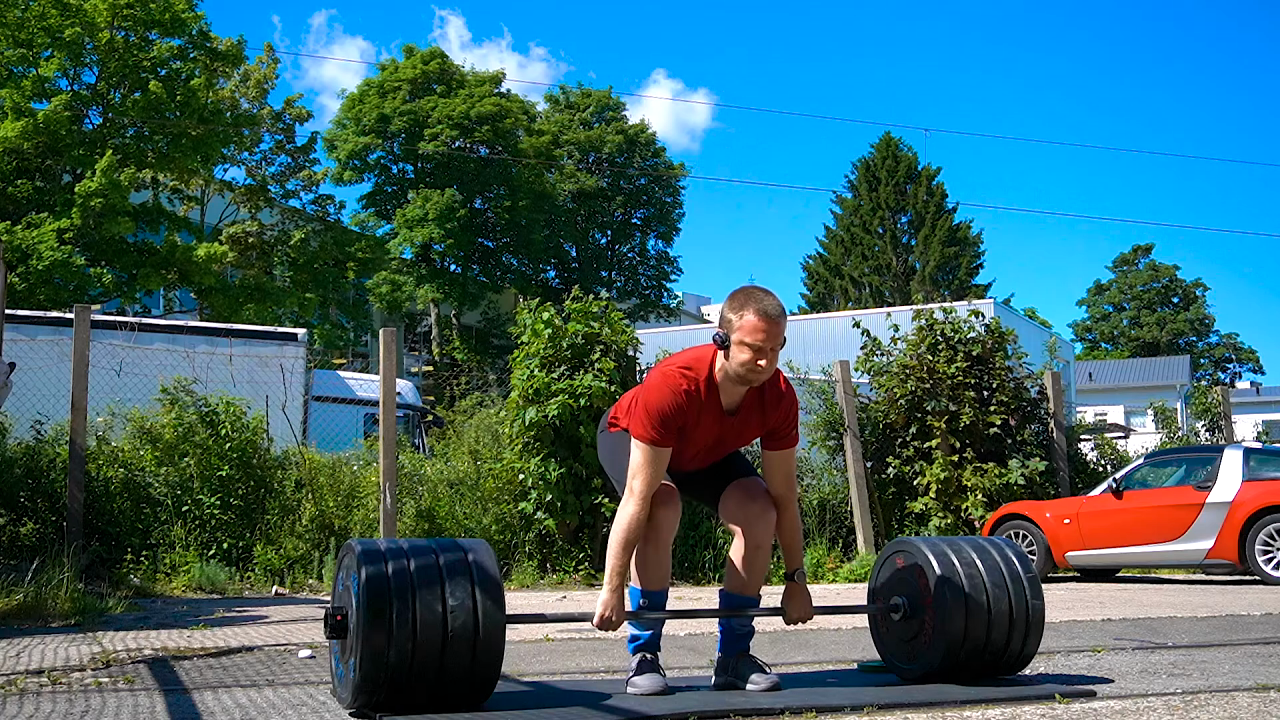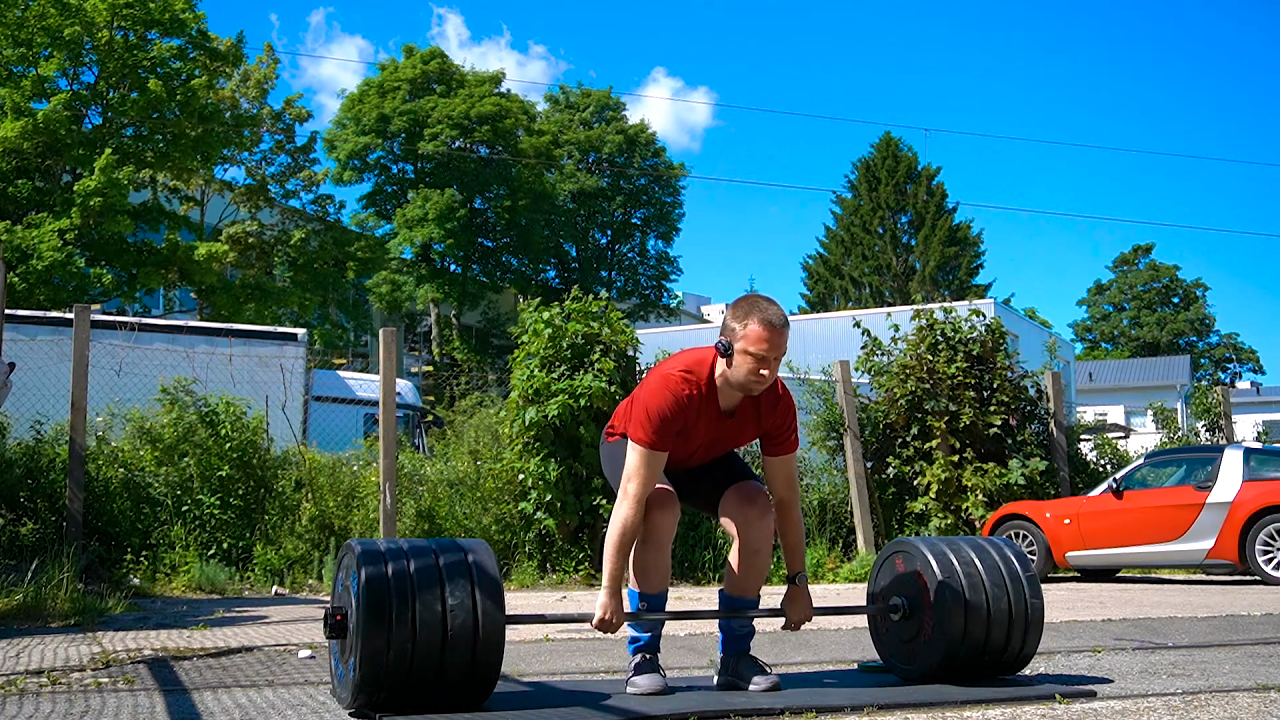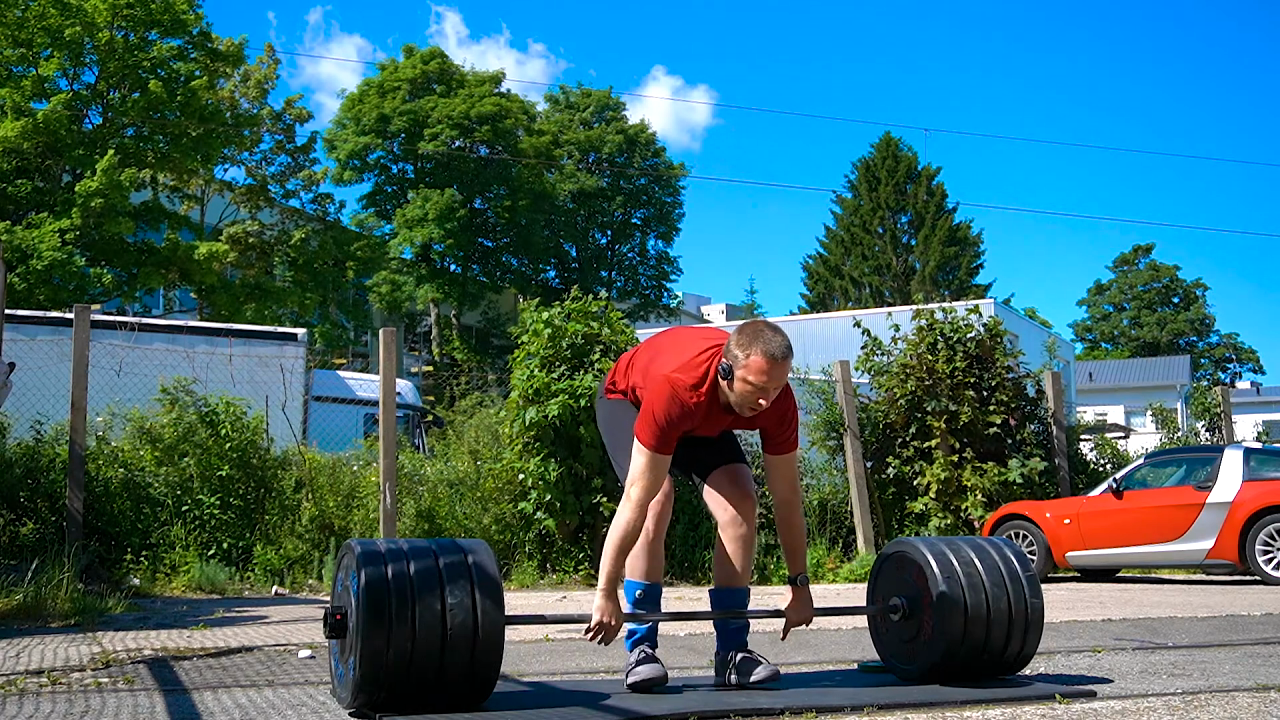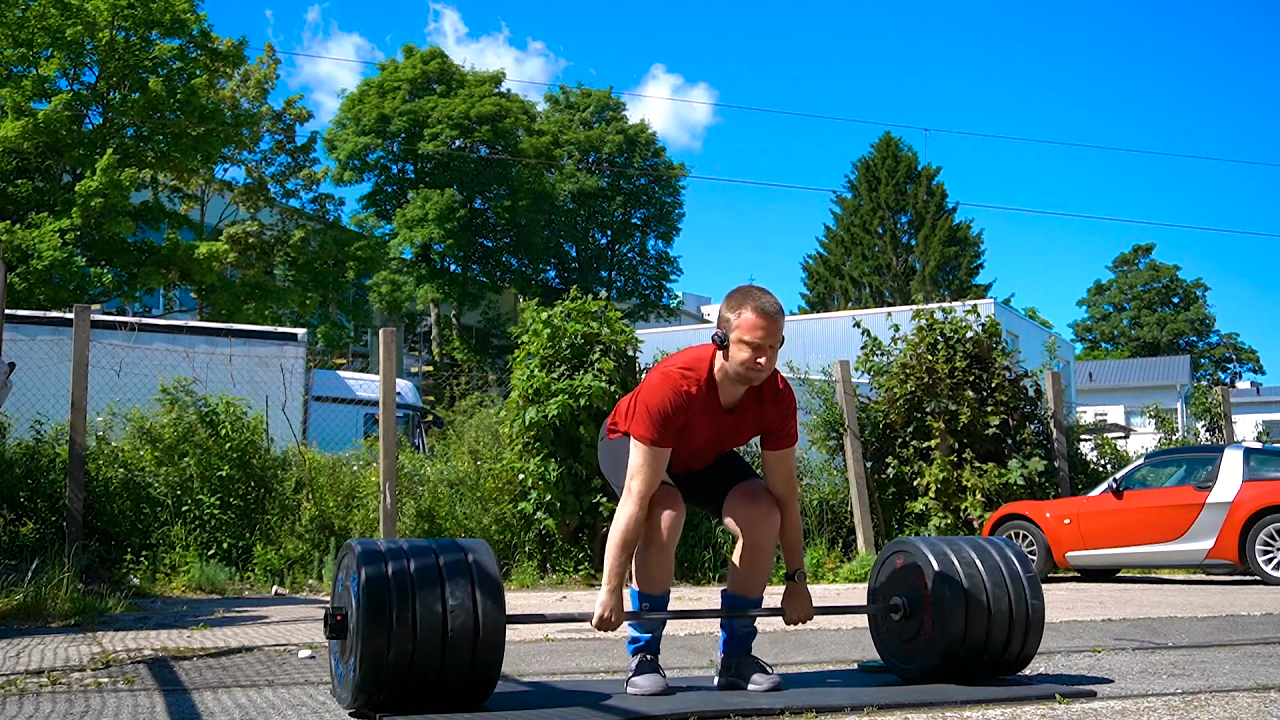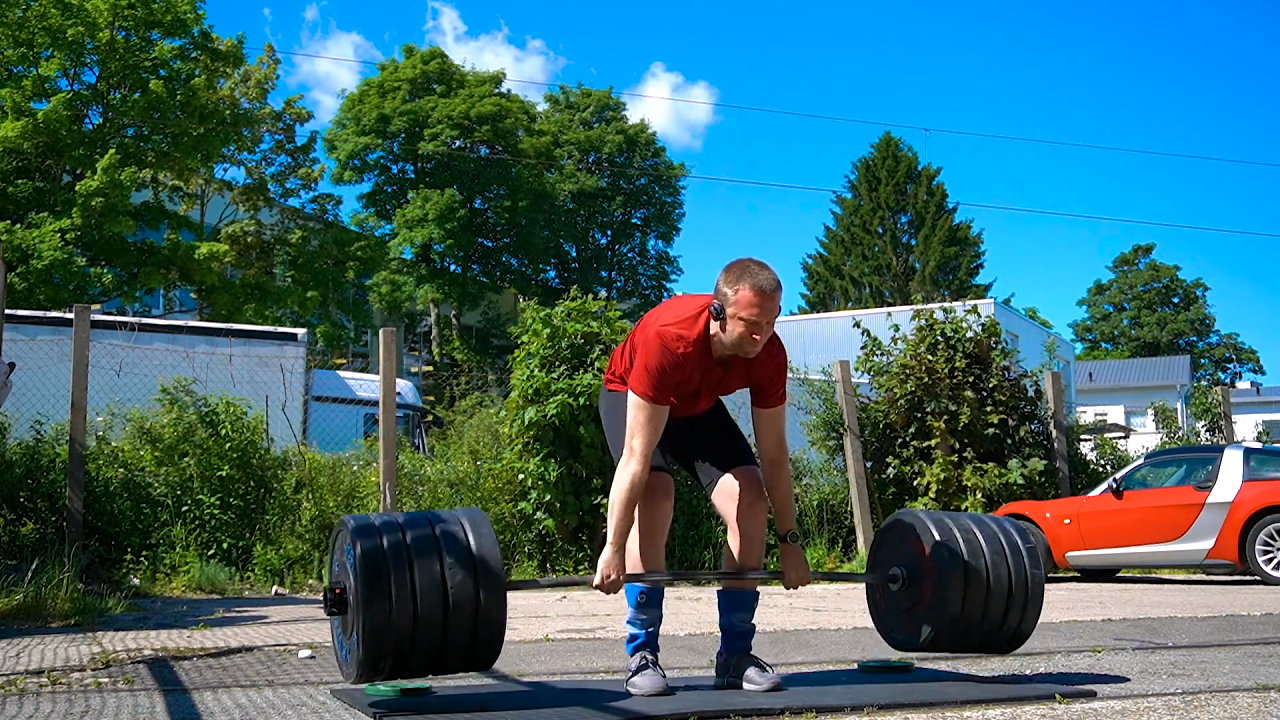
dt=1s
person 1, frame 1
left shoulder: (779, 396)
right shoulder: (672, 385)
left elbow: (784, 495)
right elbow: (638, 497)
left wrist: (795, 580)
right wrist: (612, 590)
left hip: (708, 452)
right hip: (629, 437)
left knee: (759, 516)
right knee: (663, 511)
left ankle: (733, 655)
right ankle: (643, 654)
person 1, frame 2
left shoulder: (776, 401)
right shoulder: (671, 387)
left elbow: (786, 497)
right elbow: (632, 498)
left wrist: (797, 582)
right wrist: (610, 592)
left hip: (706, 456)
right hip: (631, 444)
left knee: (758, 517)
right knee: (661, 510)
left ankle: (735, 655)
right ankle: (643, 656)
person 1, frame 3
left shoulder: (777, 400)
right shoulder: (674, 388)
left elbow: (787, 496)
right elbow: (636, 497)
left wrist: (799, 583)
right wrist: (606, 593)
left hip: (703, 420)
right hip: (628, 399)
left knee: (739, 506)
right knee: (657, 500)
left ankle: (732, 651)
right ankle: (641, 648)
person 1, frame 4
left shoulder: (777, 396)
right shoulder: (671, 385)
left elbow: (785, 495)
right elbow: (636, 498)
left wrist: (796, 581)
right wrist: (610, 591)
left hip: (704, 454)
right hip: (630, 441)
left knee: (762, 517)
right knee: (665, 515)
left ankle: (735, 655)
right ankle: (643, 655)
person 1, frame 5
left shoulder: (769, 354)
right shoulder: (667, 341)
left elbow: (774, 453)
right elbow: (637, 458)
left wrist: (790, 541)
right wrist: (614, 547)
left hip: (699, 407)
right hip: (629, 396)
left knee: (750, 504)
right knee: (654, 502)
left ankle: (735, 654)
right ankle: (642, 655)
